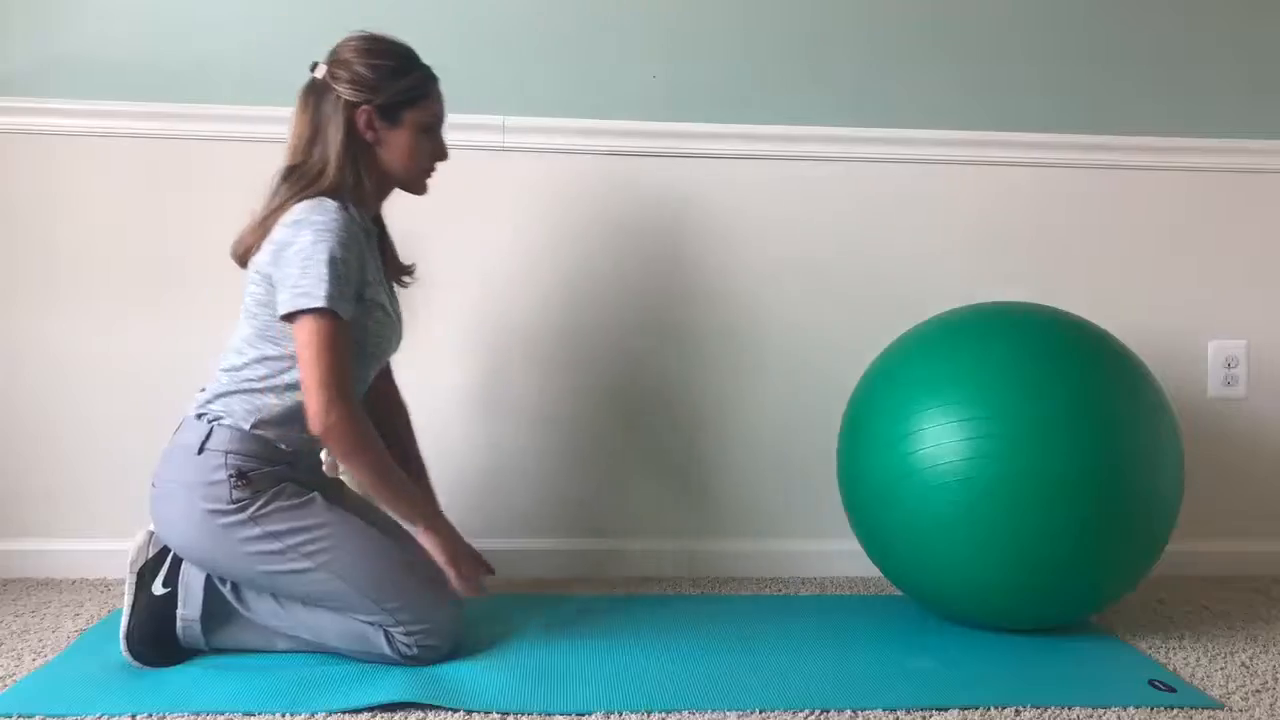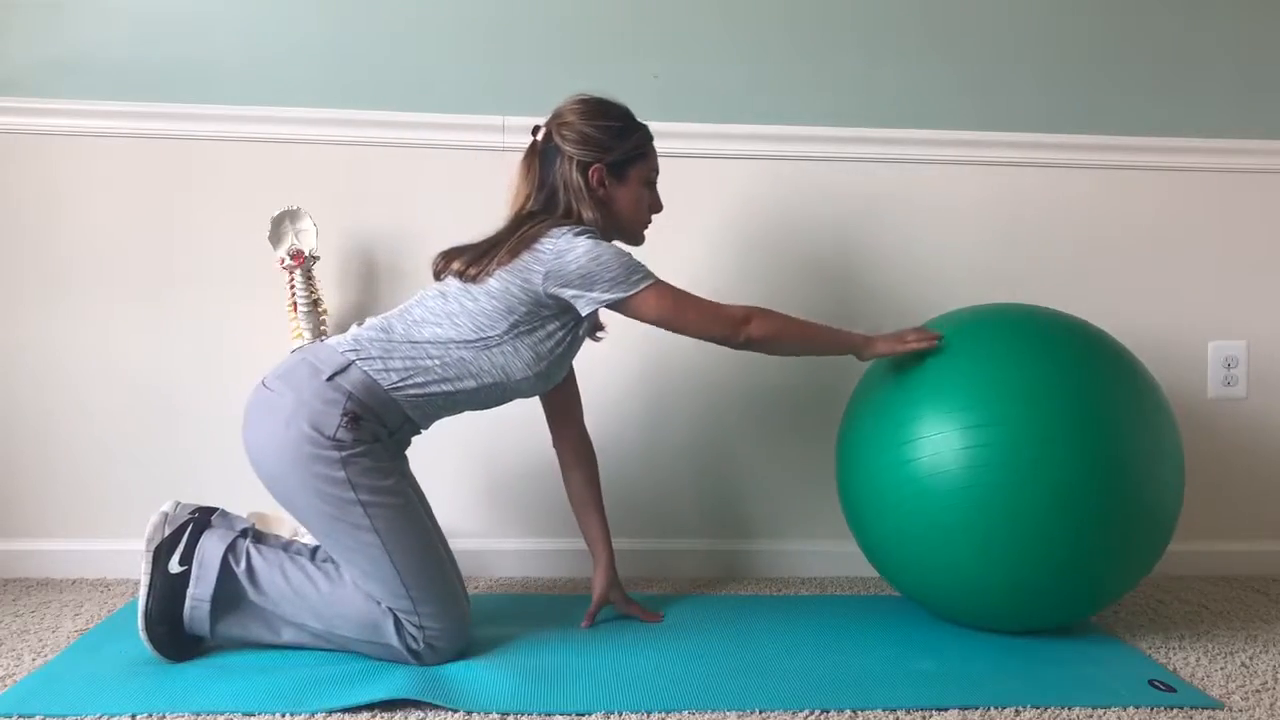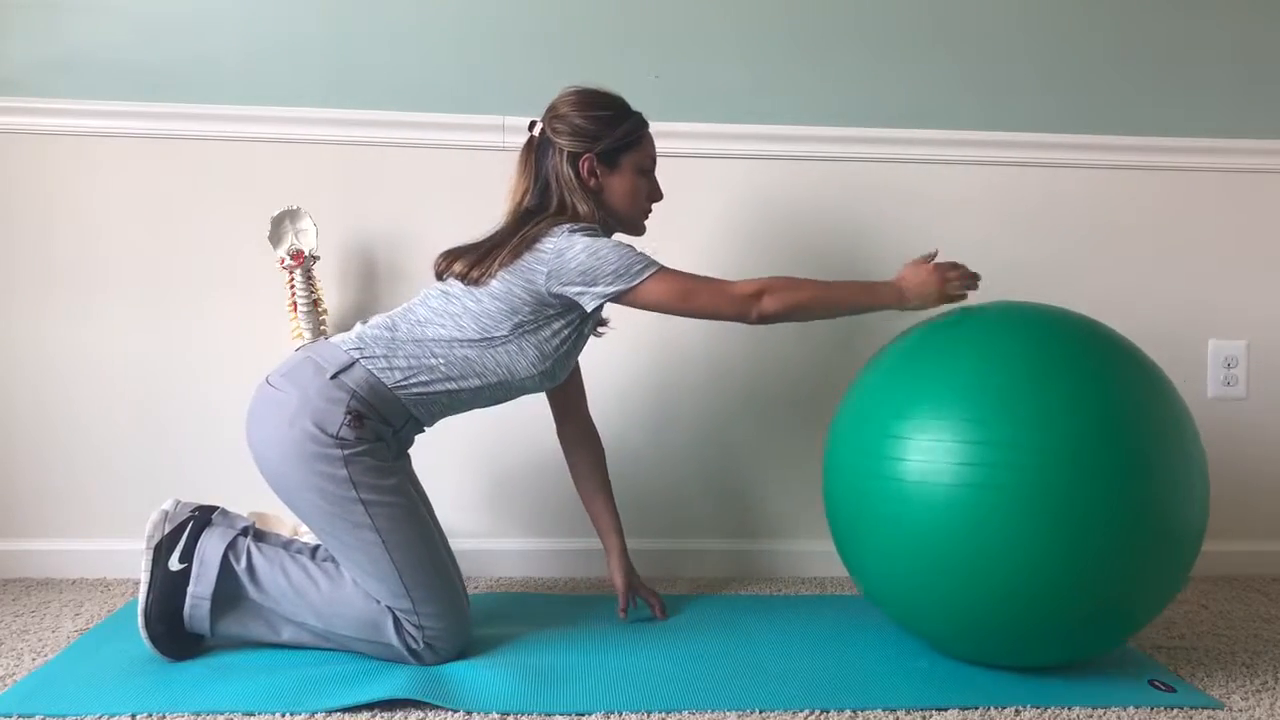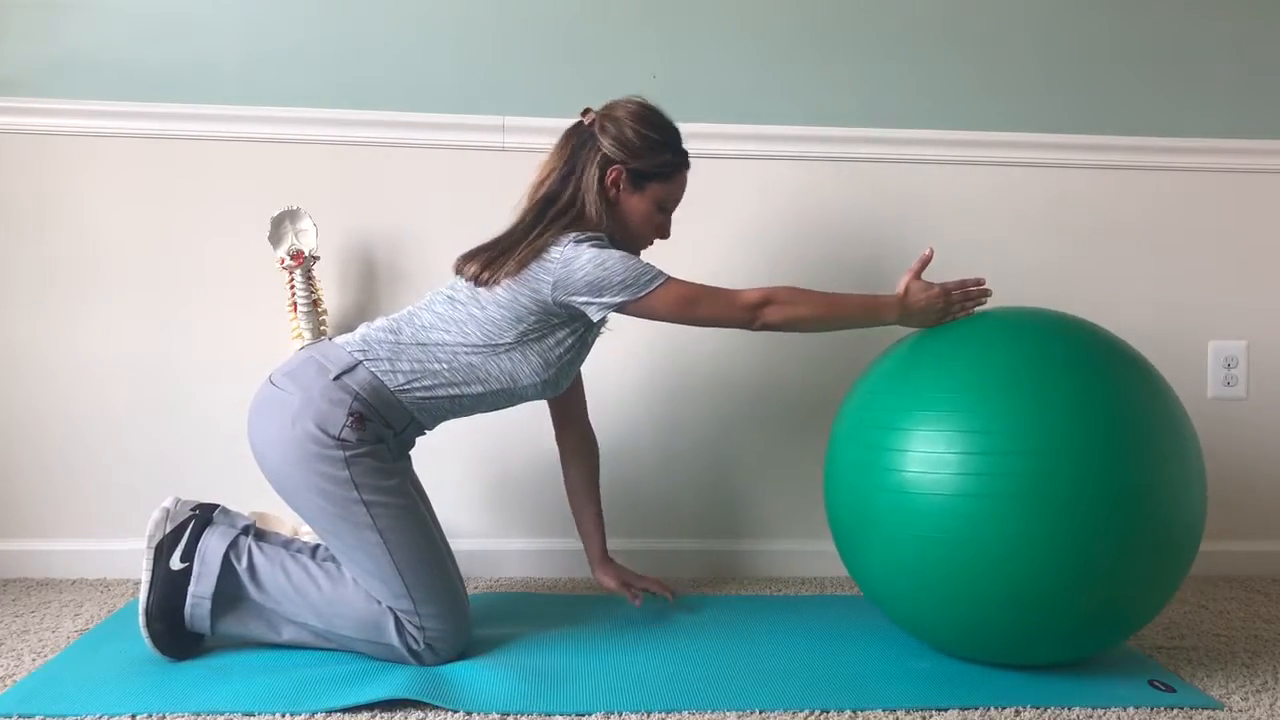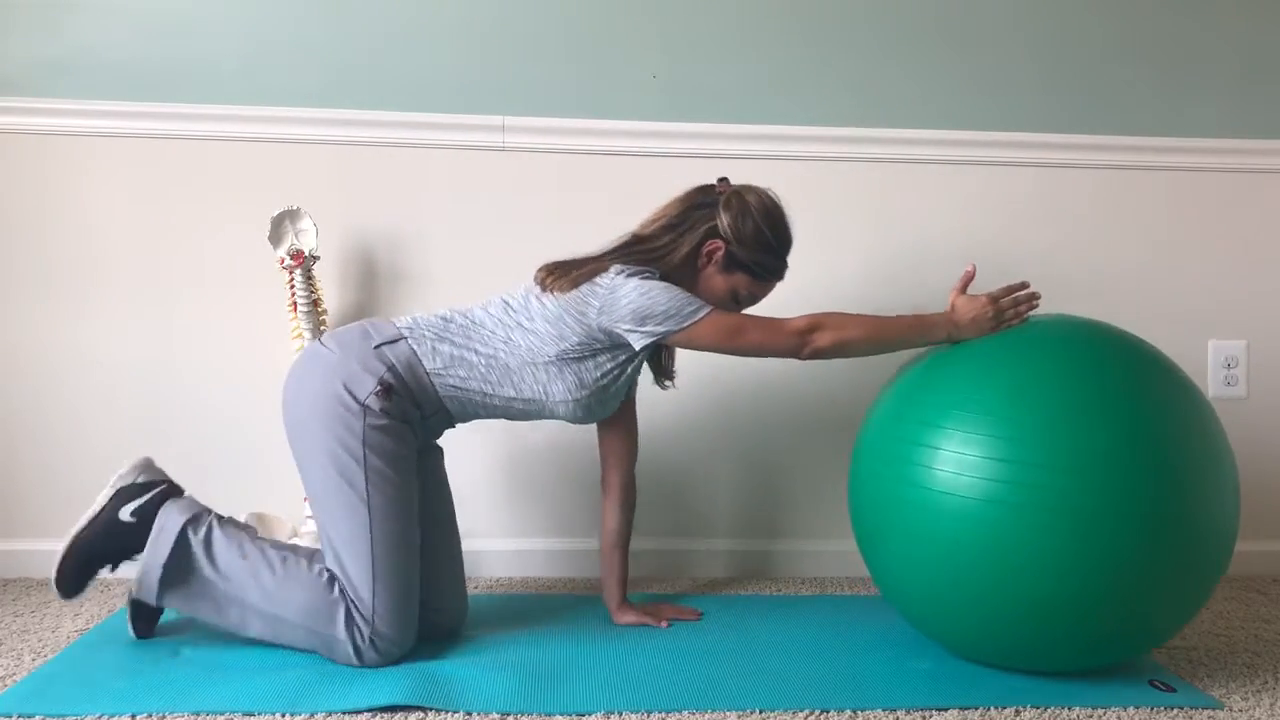
dt=1s
person 1, frame 1
left shoulder: (357, 227)
right shoulder: (323, 229)
left elbow: (376, 390)
right elbow: (330, 415)
left wrist: (428, 521)
right wrist: (430, 526)
left hip: (271, 473)
right hip: (227, 484)
left knee: (416, 582)
right knee: (431, 624)
left ankle: (201, 571)
right ankle: (197, 604)
person 1, frame 2
left shoulder: (548, 263)
right shoulder: (575, 256)
left elbow: (571, 438)
right elbow: (739, 328)
left wrist: (604, 568)
right wrist: (869, 344)
left hip: (324, 419)
right hip: (317, 421)
left knee: (418, 598)
right knee: (433, 631)
left ankle: (216, 547)
right ankle: (208, 577)
person 1, frame 3
left shoulder: (555, 259)
right shoulder: (577, 254)
left elbow: (576, 429)
right elbow: (752, 302)
left wrist: (619, 559)
right wrist: (898, 292)
left hip: (327, 413)
right hip: (321, 418)
left knee: (416, 596)
right knee: (434, 631)
left ankle: (215, 545)
right ankle: (207, 574)
person 1, frame 4
left shoulder: (558, 260)
right shoulder: (584, 265)
left elbow: (571, 425)
right elbow: (755, 311)
left wrist: (600, 559)
right wrist: (899, 310)
left hip: (327, 409)
right hip: (323, 420)
left knee: (399, 585)
right knee: (435, 632)
left ankle: (214, 542)
right ankle: (206, 571)
person 1, frame 5
left shoulder: (628, 318)
right shoulder: (639, 297)
left elbow: (618, 469)
right elbow: (805, 339)
left wrist: (617, 600)
right wrist: (949, 325)
left hip: (391, 408)
right hip: (352, 389)
left knee: (435, 618)
right knee: (374, 634)
left ankle: (199, 549)
right ankle: (159, 527)
